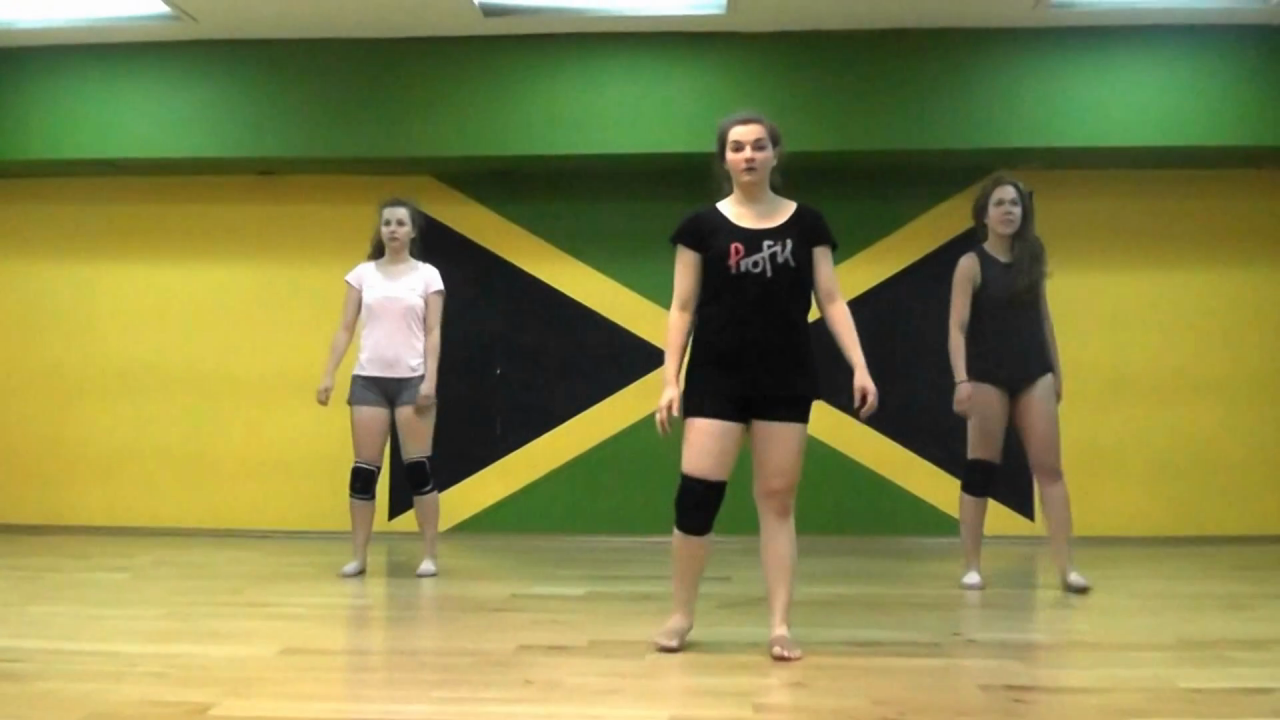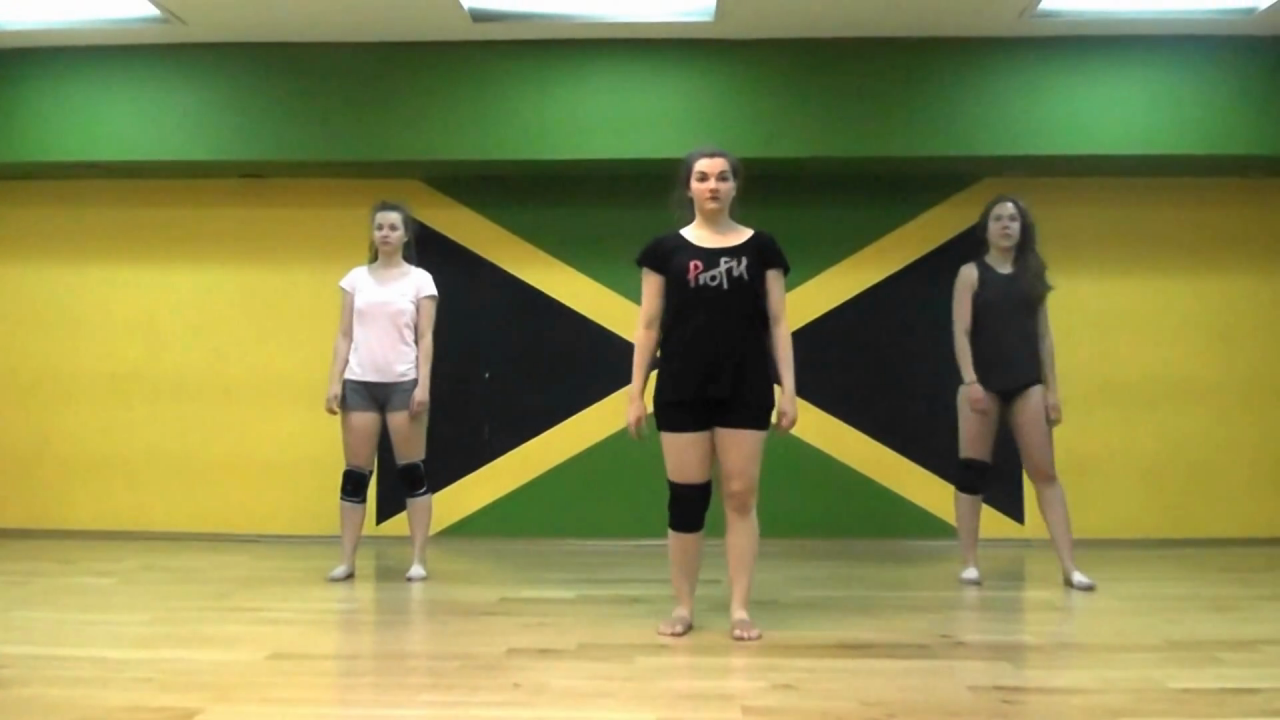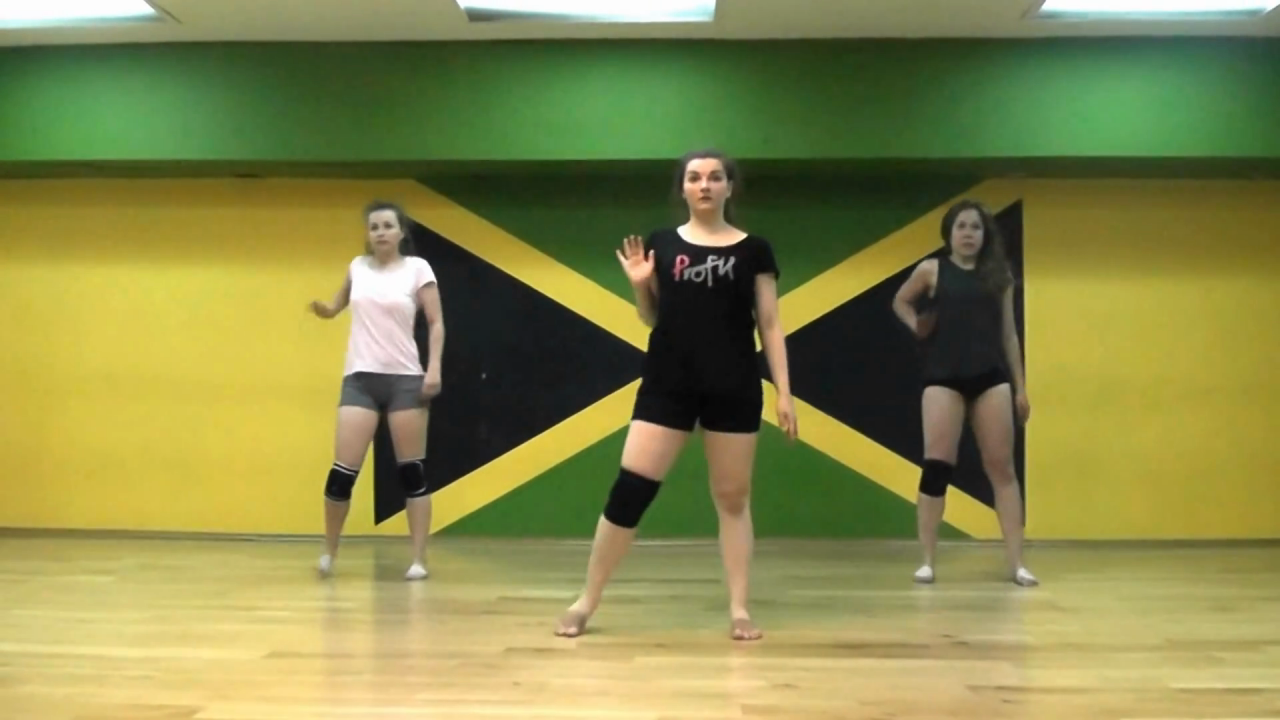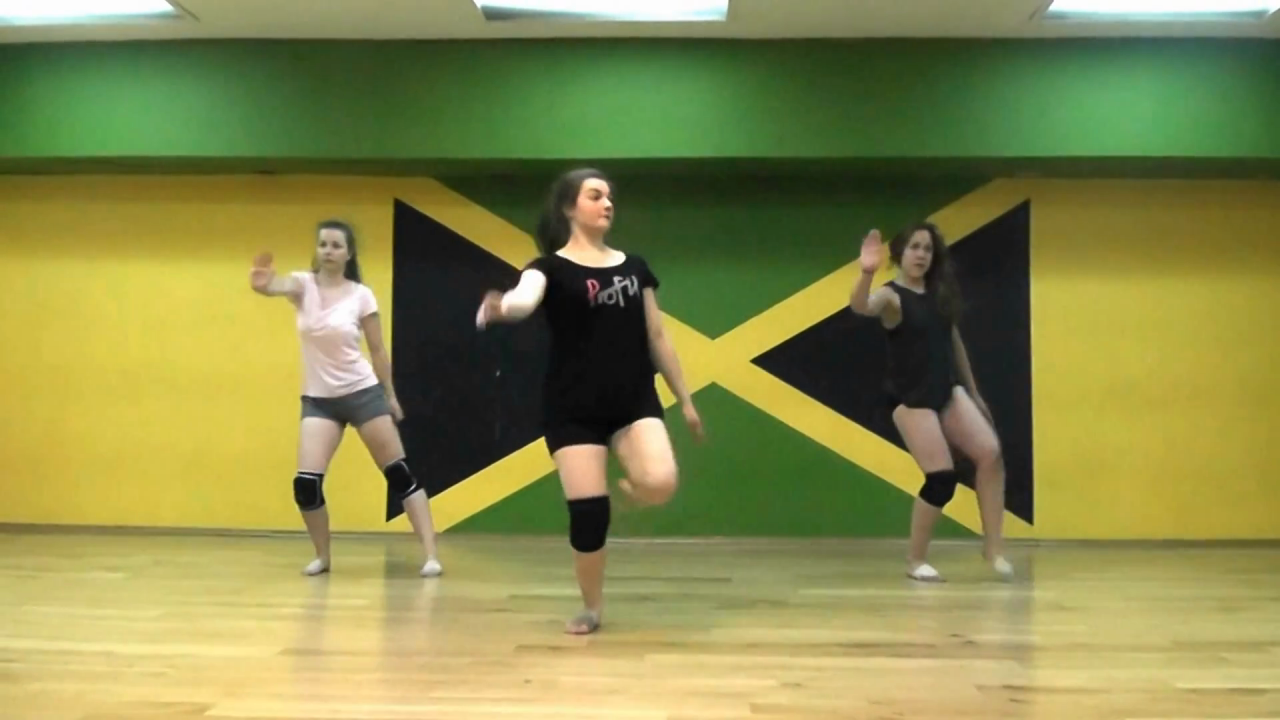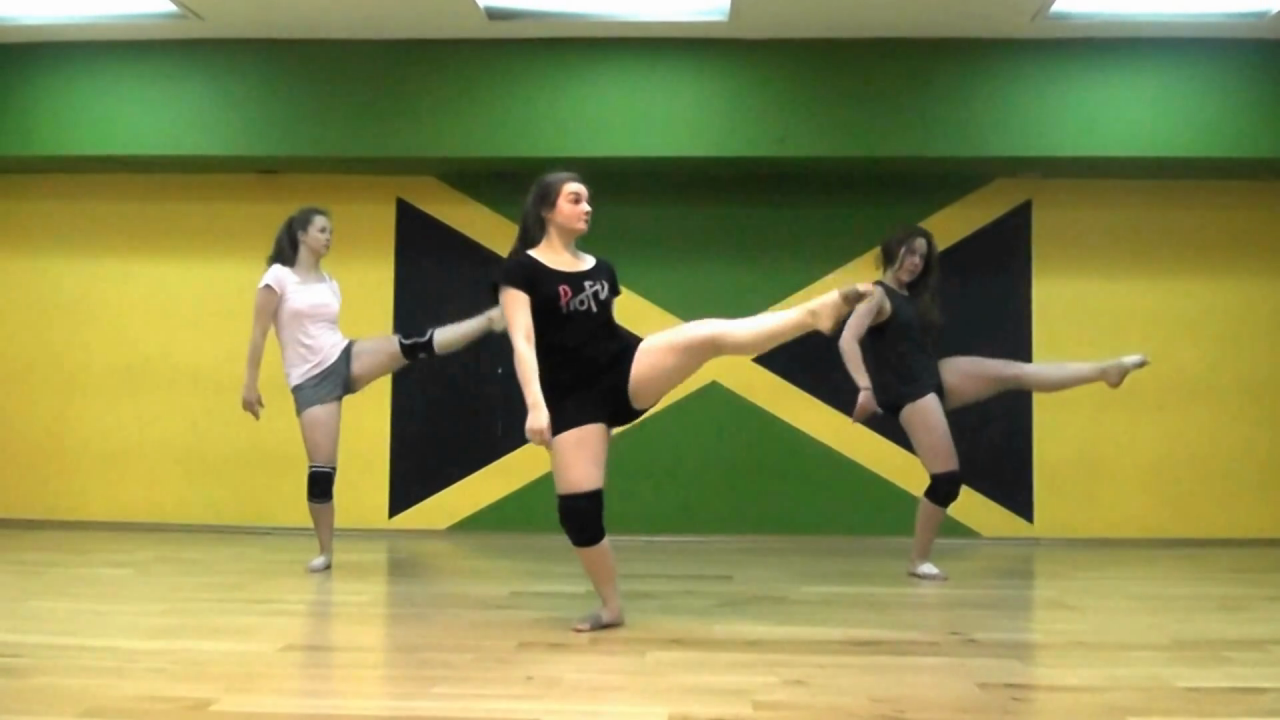
dt=1s
person 1, frame 1
left shoulder: (807, 223)
right shoulder: (702, 225)
left elbow: (831, 301)
right elbow: (683, 308)
left wrist: (860, 367)
right wrist: (671, 380)
left hip: (786, 381)
right hip: (715, 379)
left knee: (778, 500)
right knee: (697, 493)
left ankle: (781, 626)
right ankle: (681, 614)
person 1, frame 2
left shoulder: (762, 247)
right shoulder: (665, 249)
left elbow: (777, 323)
right elbow: (649, 326)
left wrist: (788, 389)
right wrist: (636, 392)
left hip: (745, 390)
right hip: (682, 390)
left knee: (741, 497)
right knee: (686, 498)
left ankle: (740, 608)
right ankle: (682, 606)
person 1, frame 3
left shoulder: (754, 249)
right shoulder: (660, 243)
left elbow: (769, 325)
right elbow: (653, 317)
left wrist: (783, 392)
right wrist: (639, 285)
left hip: (734, 389)
right hip: (666, 385)
left knee: (733, 497)
right knee: (630, 489)
left ankle: (739, 608)
right ankle: (587, 599)
person 1, frame 4
left shoulder: (635, 266)
right shoulder: (551, 267)
left elbow: (657, 338)
right elbow: (525, 297)
left wrist: (685, 399)
right wrist: (502, 306)
left hip: (632, 395)
right hip: (573, 407)
left knee: (660, 484)
right knee: (588, 512)
left ankle: (620, 491)
right ankle: (591, 608)
person 1, frame 5
left shoulder: (602, 268)
right shoulder: (521, 271)
right elbow: (523, 343)
right wrist: (535, 406)
left hip: (623, 371)
right hip: (573, 398)
left knee: (708, 335)
right knee: (578, 507)
left ankle: (815, 311)
right ankle: (610, 607)
person 2, frame 1
left shoulder: (1031, 259)
right shoulder: (971, 264)
left elbow: (1042, 318)
right elbow: (957, 328)
left wrist: (1056, 374)
right wrist: (961, 381)
left hip: (1035, 374)
right hip: (988, 378)
left knee: (1048, 468)
right knee: (980, 468)
left ankle: (1065, 566)
right ankle: (971, 565)
person 2, frame 2
left shoulder: (1033, 276)
right shoulder: (971, 273)
left elbow: (1043, 337)
right elbow: (961, 333)
left wrist: (1053, 389)
right wrist: (970, 382)
left hip: (1027, 383)
right hip: (983, 381)
left knee: (1044, 472)
right knee: (973, 468)
left ankle: (1069, 566)
right ankle: (970, 562)
person 2, frame 3
left shoulder: (998, 273)
right shoulder: (931, 269)
left elbow: (1009, 334)
right elbow: (899, 302)
left wrist: (1020, 387)
right wrist: (916, 325)
left hip: (992, 378)
right hip: (944, 378)
left knee: (1002, 468)
right knee: (937, 466)
left ankle: (1016, 562)
right ankle: (927, 560)
person 2, frame 4
left shoulder: (941, 292)
right shoulder: (890, 296)
right elbow: (861, 306)
left wrist: (974, 394)
right wrist: (866, 272)
left hip: (948, 391)
right hip: (911, 399)
left knee: (990, 454)
right knee: (942, 476)
left ankle: (993, 549)
right ankle: (916, 561)
person 2, frame 5
left shoulder: (918, 298)
right shoulder: (878, 295)
right elbow: (847, 340)
right wrist: (865, 388)
left hip: (936, 378)
right hip: (911, 393)
left knee: (1017, 372)
right knee: (946, 477)
left ankle: (1104, 369)
right ankle: (919, 560)
person 3, frame 1
left shoulder: (428, 275)
right shoulder: (362, 273)
left elbow: (434, 333)
right elbow: (345, 329)
left wrist: (430, 380)
right wrist: (328, 375)
left hip: (411, 379)
right hip: (369, 379)
left knee: (418, 468)
right knee: (364, 469)
left ankle: (429, 554)
right ankle: (359, 555)
person 3, frame 2
left shoulder: (420, 280)
right shoulder: (356, 278)
left elbow: (425, 338)
right elbow: (344, 335)
left wrist: (423, 385)
right wrist: (335, 382)
left hip: (403, 383)
right hip: (360, 384)
left knee: (412, 471)
right knee: (355, 473)
left ankle: (418, 559)
right ankle: (347, 559)
person 3, frame 3
left shoulder: (417, 268)
right shoulder: (359, 266)
left elbow: (436, 322)
right elbow: (343, 302)
left wrist: (434, 367)
right wrist: (326, 309)
left hip: (404, 379)
right hip: (359, 378)
left knee: (411, 471)
right knee: (342, 471)
left ankle: (418, 559)
right ankle: (329, 551)
person 3, frame 4
left shoulder: (360, 296)
right shoulder: (302, 284)
left elbow: (378, 349)
right elbow: (274, 287)
left wrist: (390, 396)
right wrist: (260, 282)
left hip: (362, 392)
right hip: (318, 400)
left knee: (399, 473)
right knee: (306, 481)
left ankle: (430, 554)
right ankle: (322, 555)
person 3, frame 5
left shoulder: (330, 284)
right shoulder: (278, 276)
right elbow: (259, 334)
right wrist: (250, 385)
left hip: (346, 361)
right hip: (310, 380)
left knee: (415, 345)
right knee: (321, 470)
left ankle: (488, 321)
right ankle: (325, 552)
